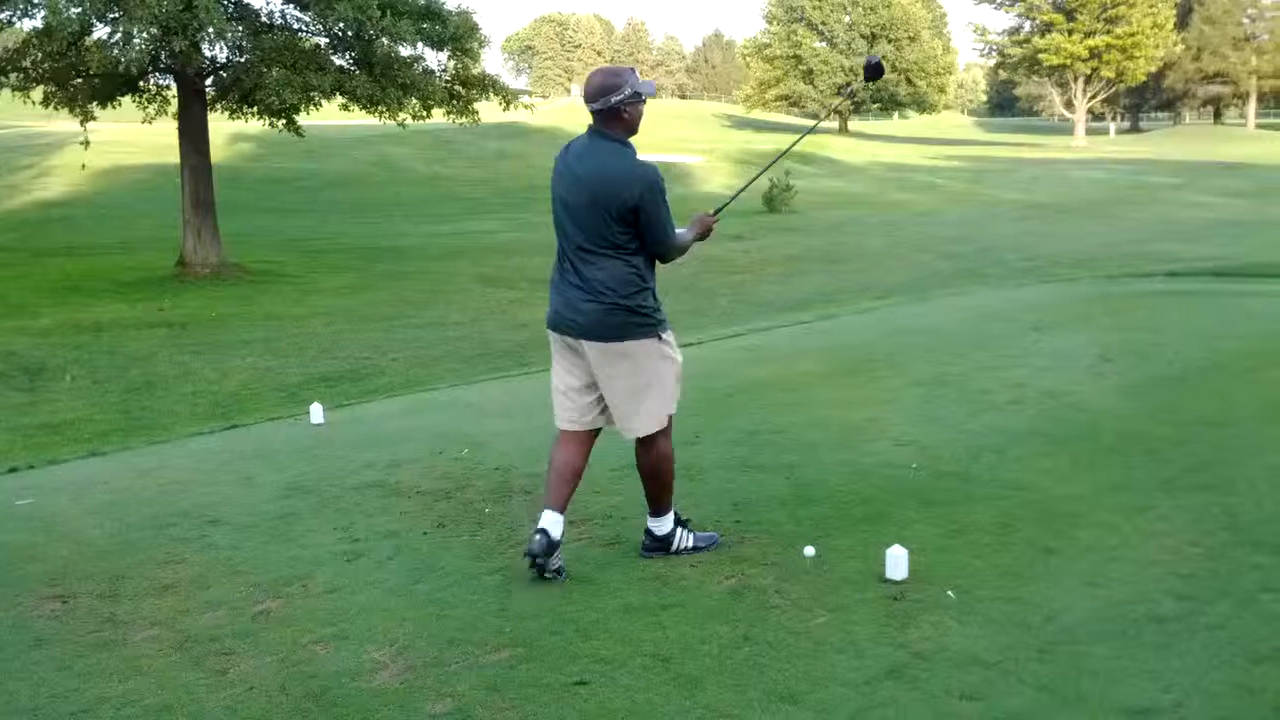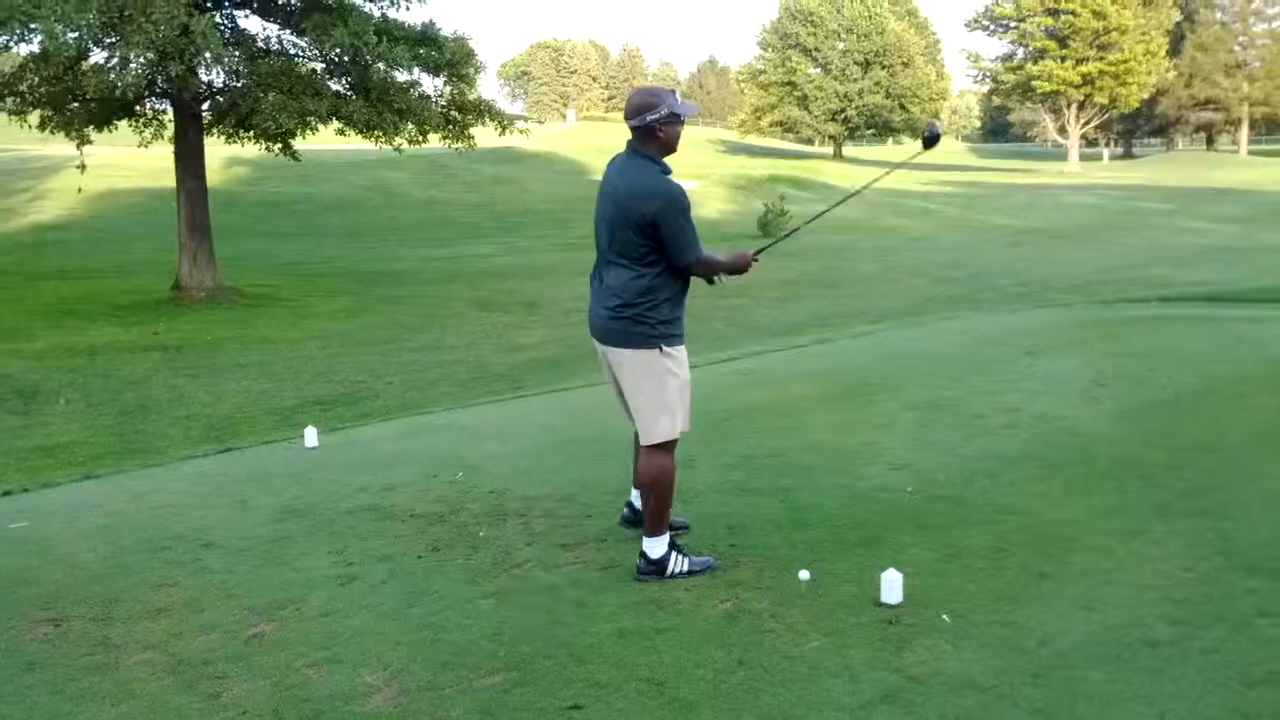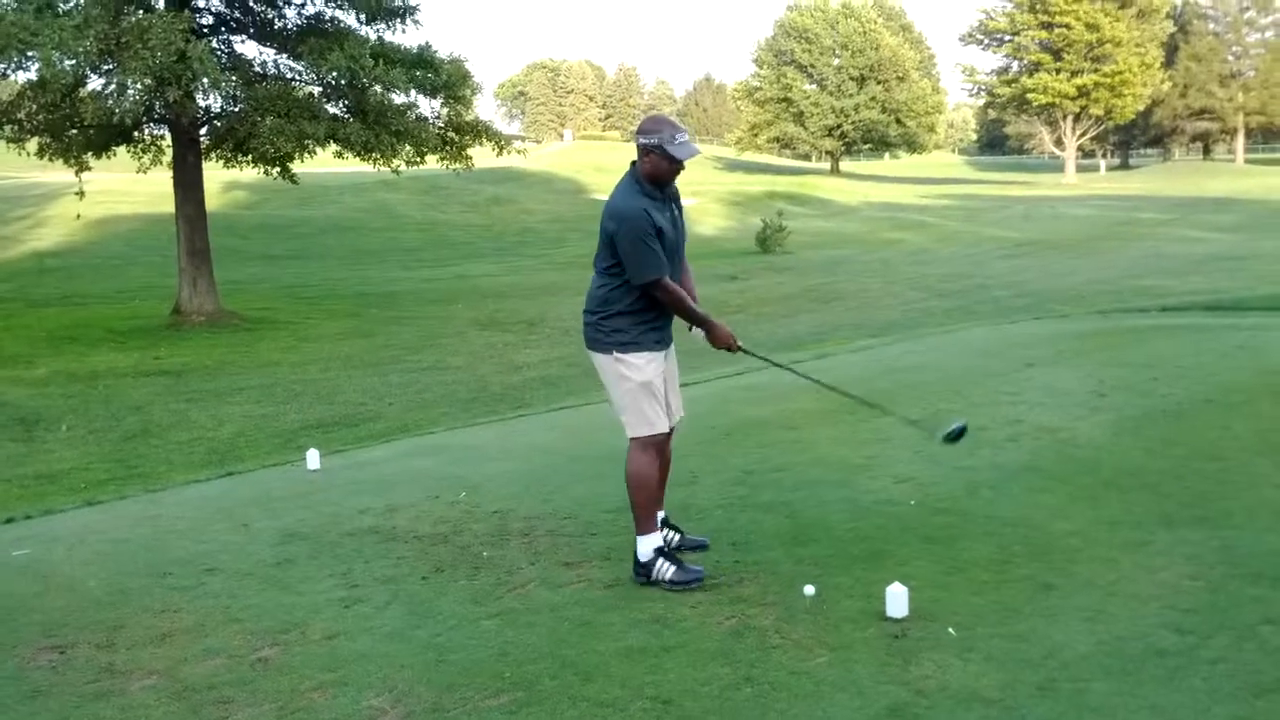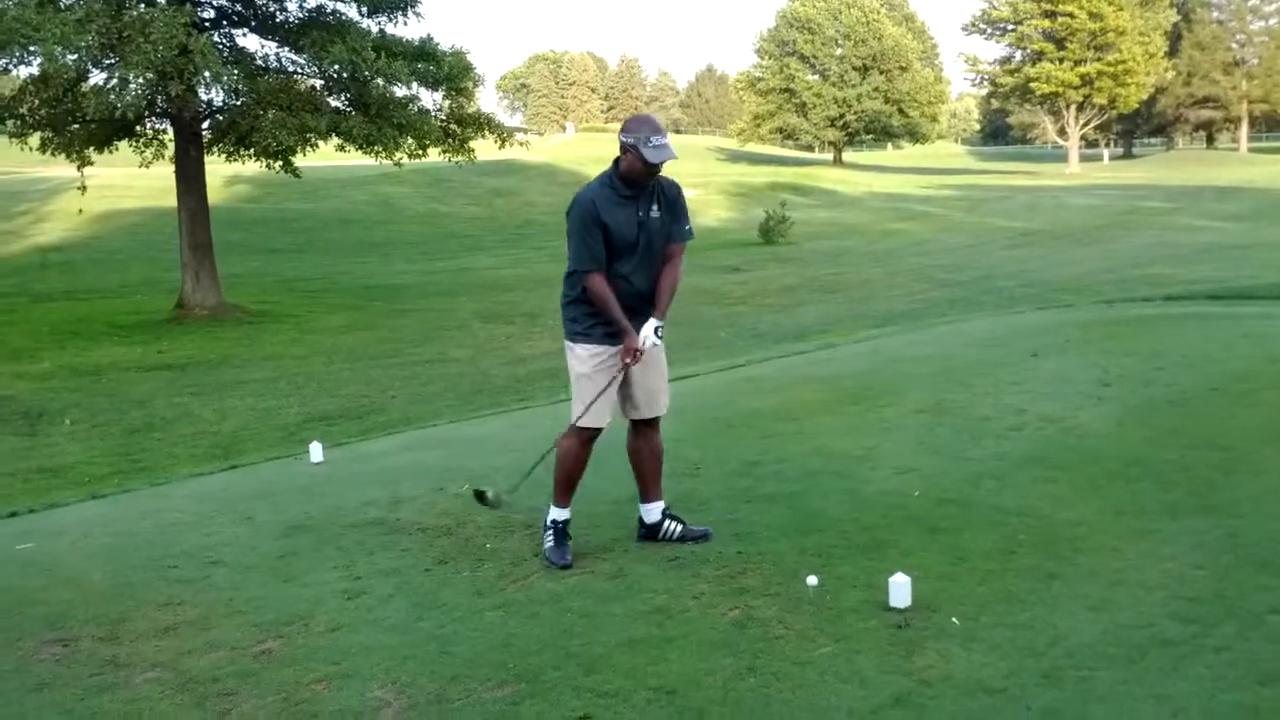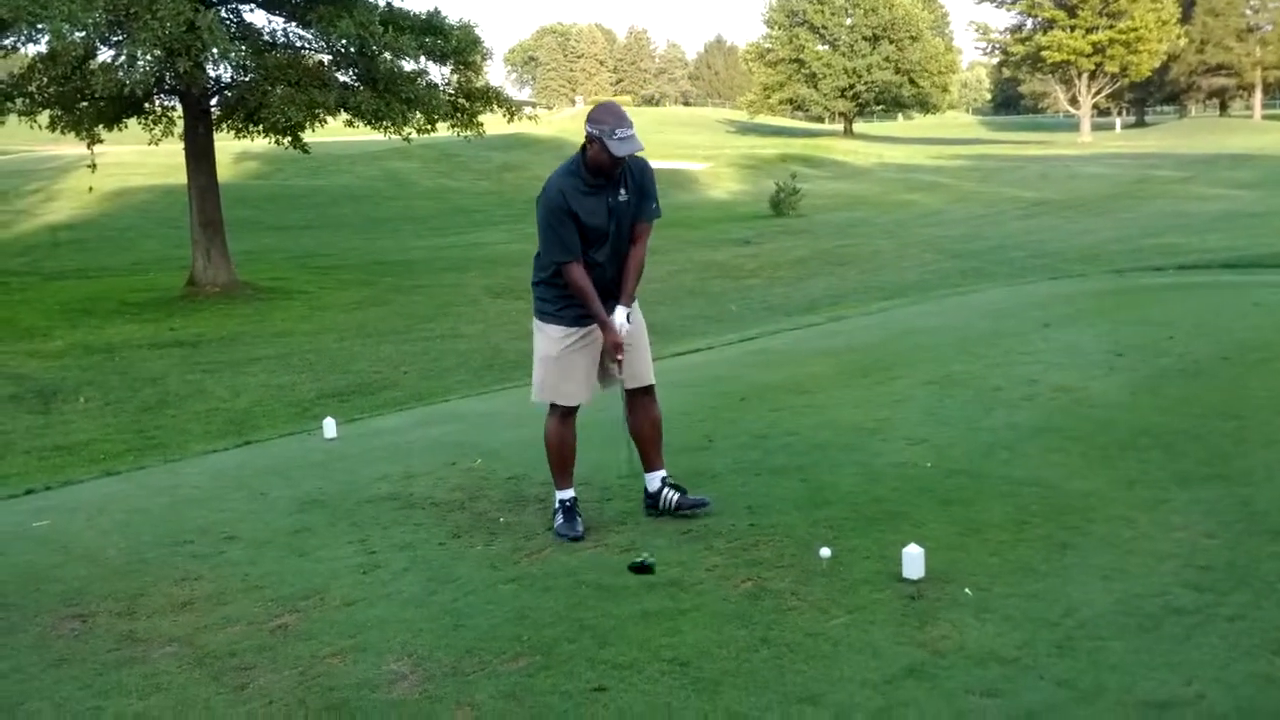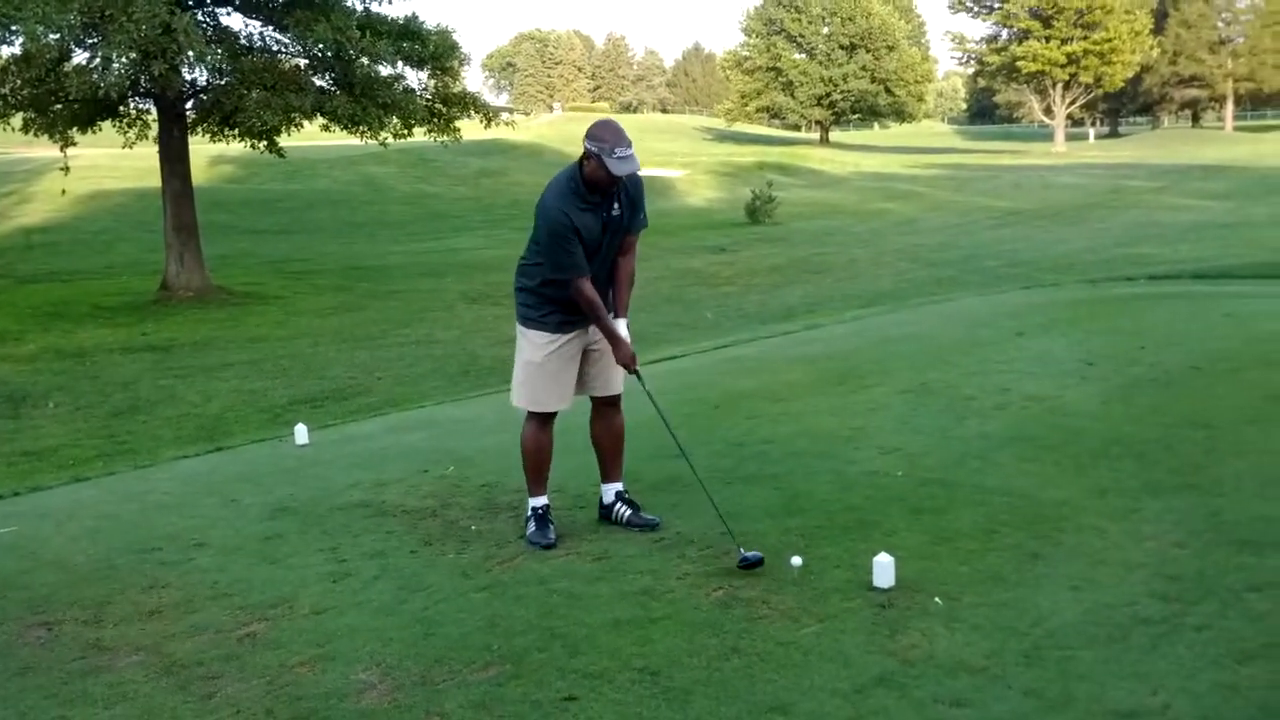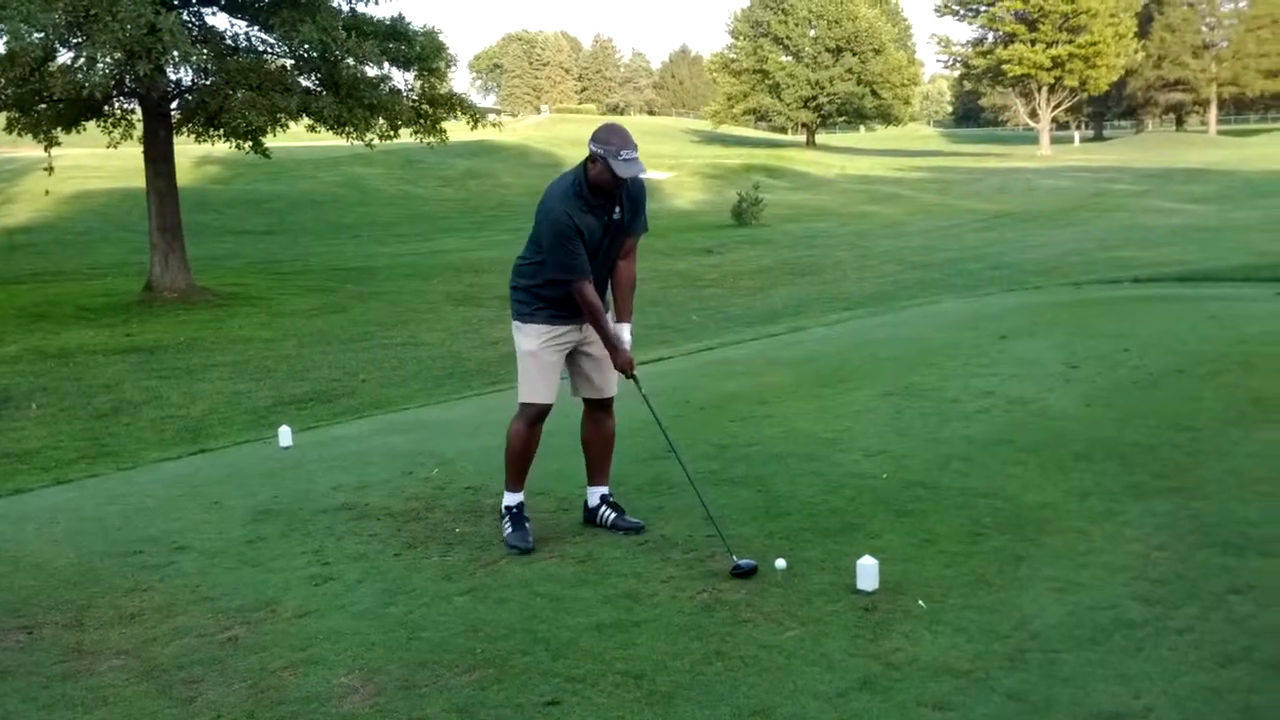
dt=0.4s
person 1, frame 1
left shoulder: (568, 156)
right shoulder: (640, 176)
right elbow: (665, 251)
left wrist: (676, 230)
right wrist: (696, 231)
left hip: (568, 317)
right hip: (626, 322)
left knee: (575, 429)
right knee: (655, 426)
left ankle: (548, 534)
right ankle: (662, 530)
person 1, frame 2
left shoulder: (617, 168)
right shoulder: (663, 192)
right elbow: (691, 263)
left wrist: (712, 262)
right wrist: (730, 263)
left hip: (610, 321)
right hip: (645, 330)
left knee: (649, 425)
right knee: (660, 438)
left ankle: (641, 505)
right ankle: (656, 552)
person 1, frame 3
left shoulder: (666, 192)
right shoulder: (630, 211)
left elbow: (679, 262)
right elbow: (658, 285)
left wrist: (698, 311)
right wrist: (708, 325)
left hip: (655, 333)
right hip: (623, 338)
left knee: (662, 431)
right knee: (647, 437)
left ankle: (653, 524)
right ankle: (648, 554)
person 1, frame 4
left shoulder: (669, 193)
right shoulder: (590, 202)
left elbow: (672, 260)
right elbow: (592, 278)
left wrist: (655, 322)
right wrist: (626, 332)
left hip: (642, 326)
right hip: (594, 330)
left knee: (647, 421)
right knee: (586, 426)
left ankle: (653, 516)
right ankle: (557, 520)
person 1, frame 5
left shoulder: (639, 172)
right shoulder: (558, 191)
left elbow: (639, 243)
right elbow: (570, 267)
left wrist: (622, 308)
right wrist: (604, 326)
left hip: (619, 302)
right hip: (565, 309)
left knee: (642, 389)
right knee: (564, 405)
left ankle: (656, 486)
right ankle: (564, 501)
person 1, frame 6
left shoulder: (629, 186)
right shoulder: (557, 206)
left elbow: (625, 254)
right elbow: (578, 284)
left wrist: (621, 321)
right wrist: (616, 342)
left hip: (600, 309)
right hip: (548, 313)
left knee: (609, 401)
right knee: (542, 412)
left ankle: (612, 498)
right ankle: (537, 508)
person 1, frame 7
left shoulder: (632, 190)
right shoulder: (560, 206)
left elbow: (625, 258)
right elbow: (580, 285)
left wrist: (624, 325)
right wrist: (613, 347)
left hip: (592, 310)
right hip: (542, 309)
left knee: (601, 403)
right knee: (535, 408)
left ankle: (597, 501)
right ankle: (513, 504)
